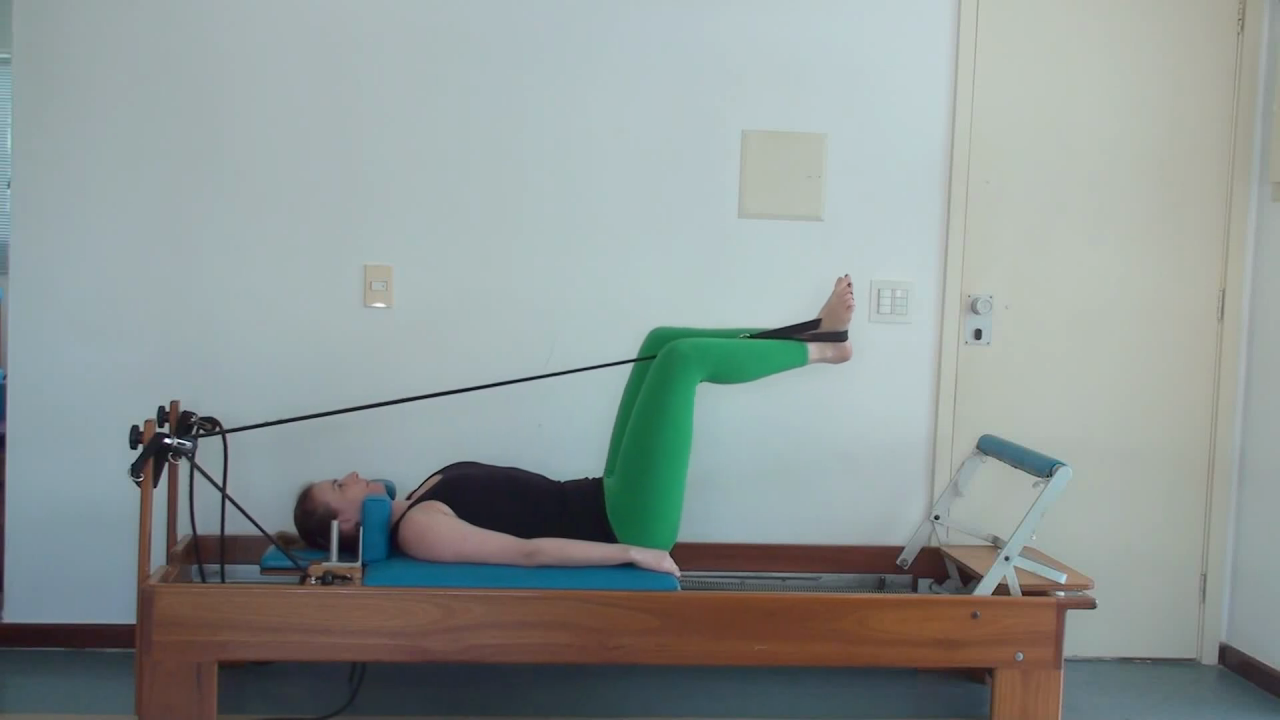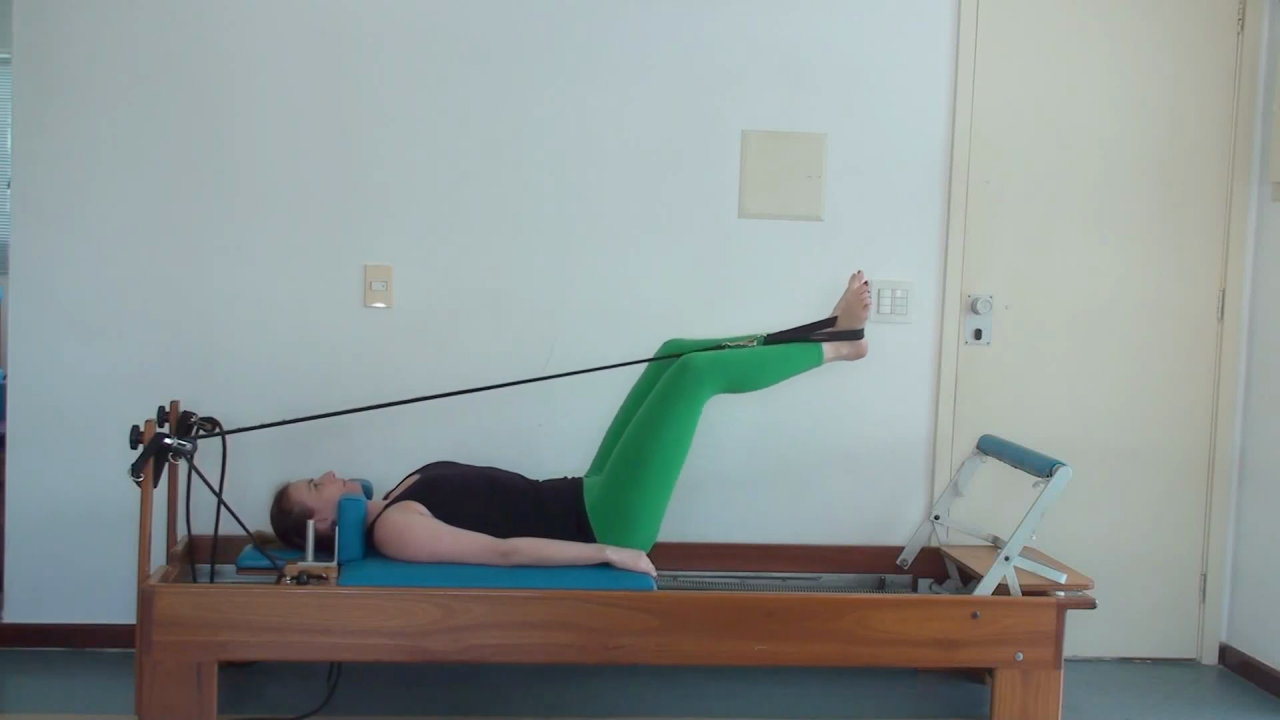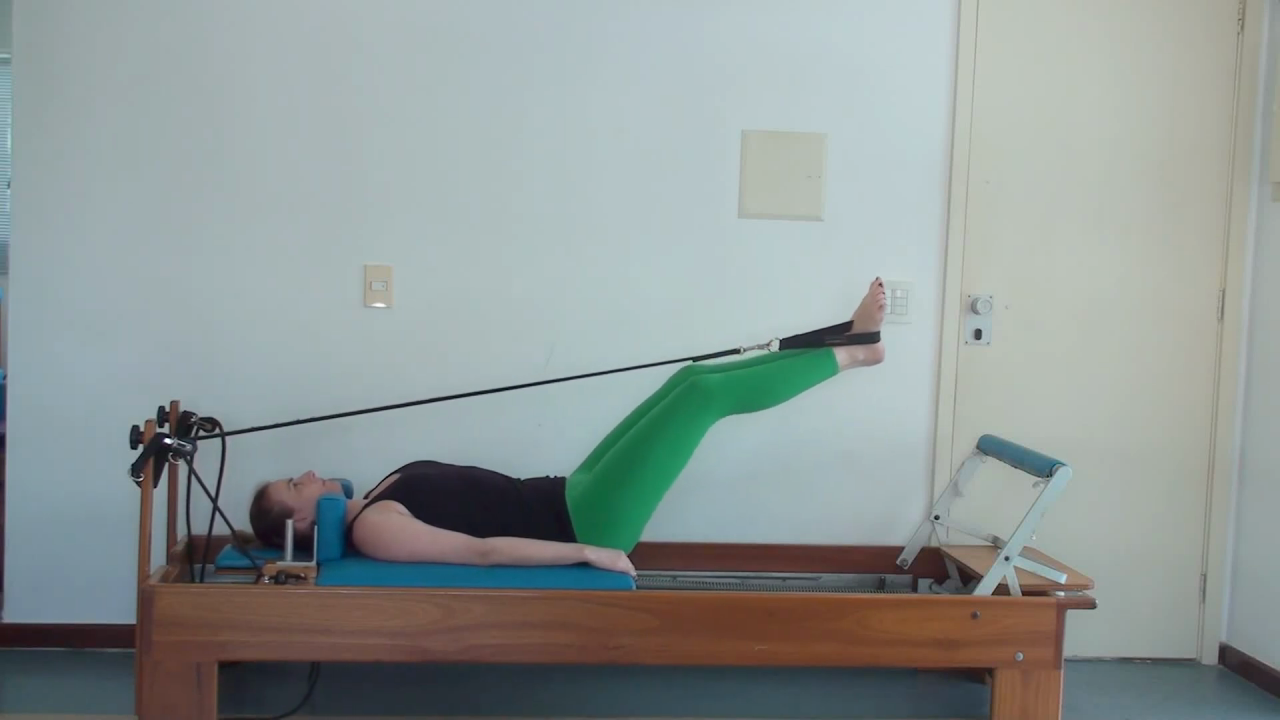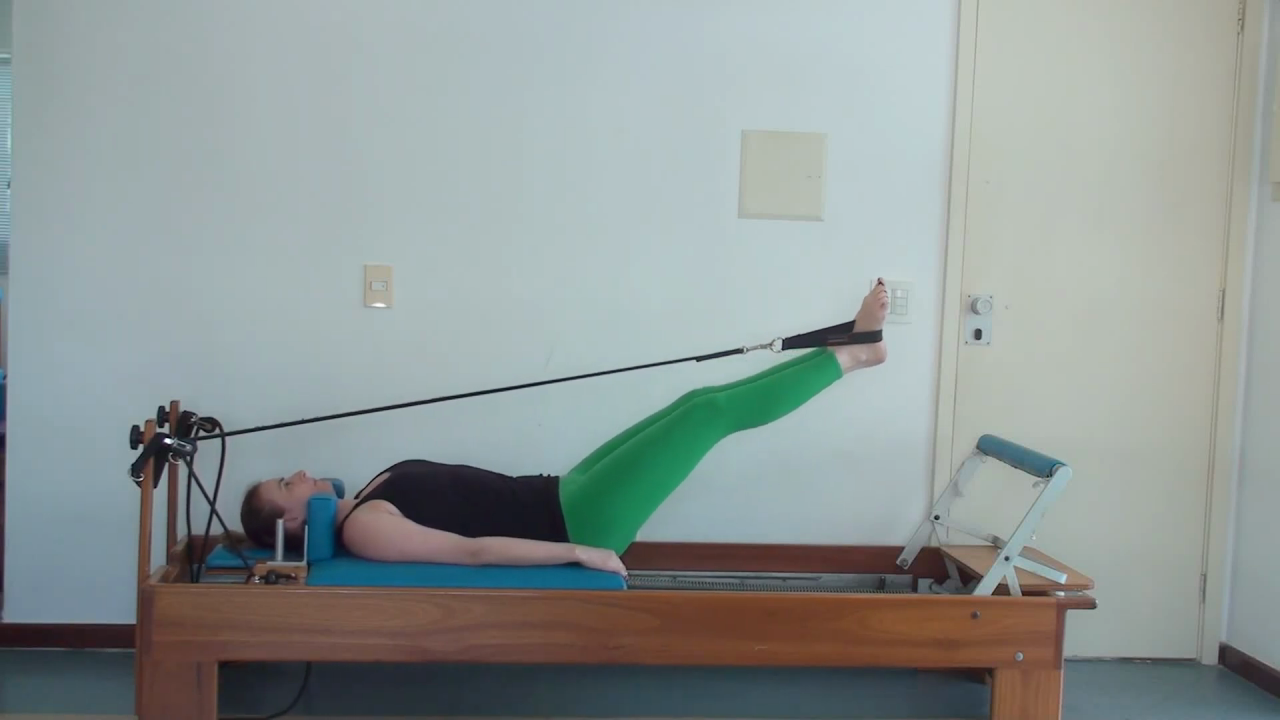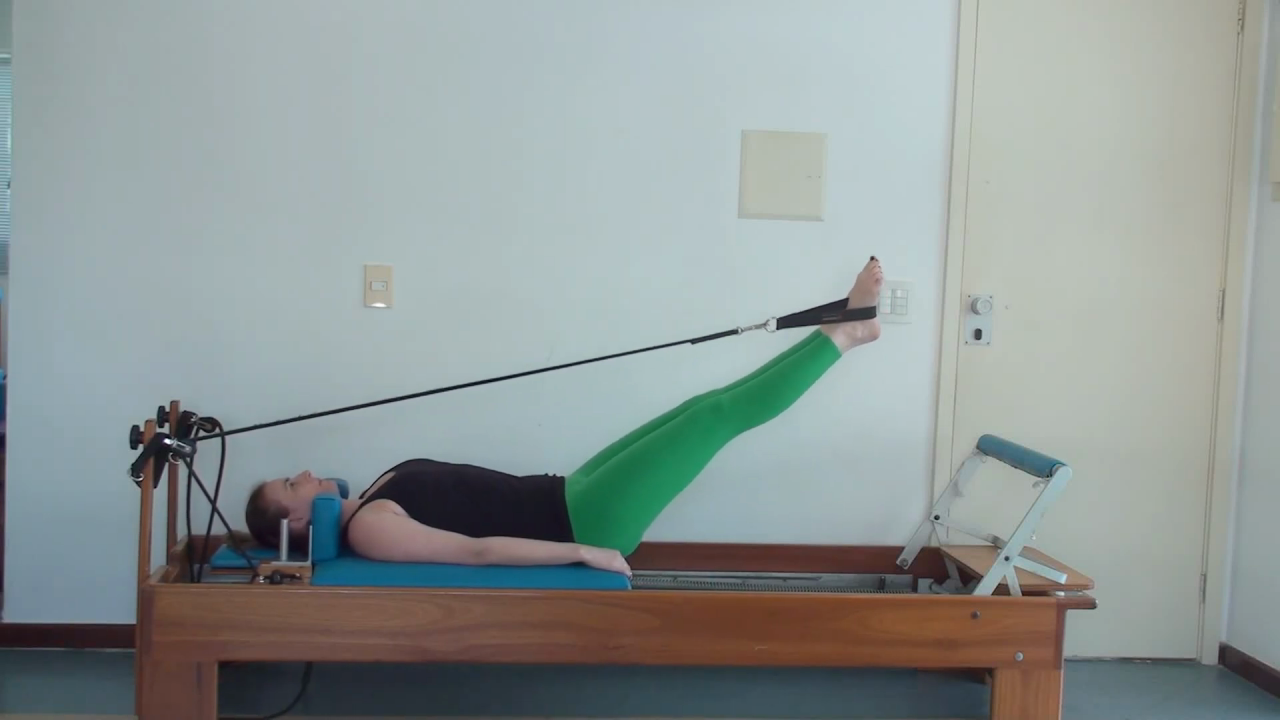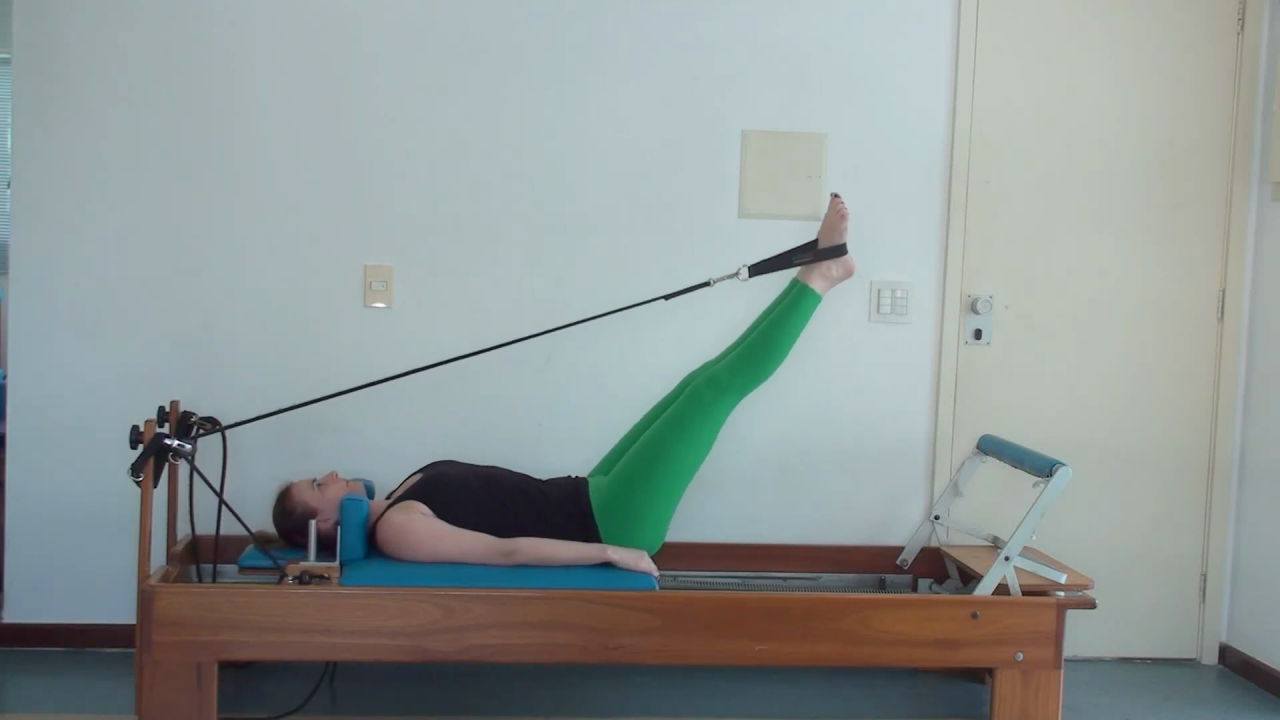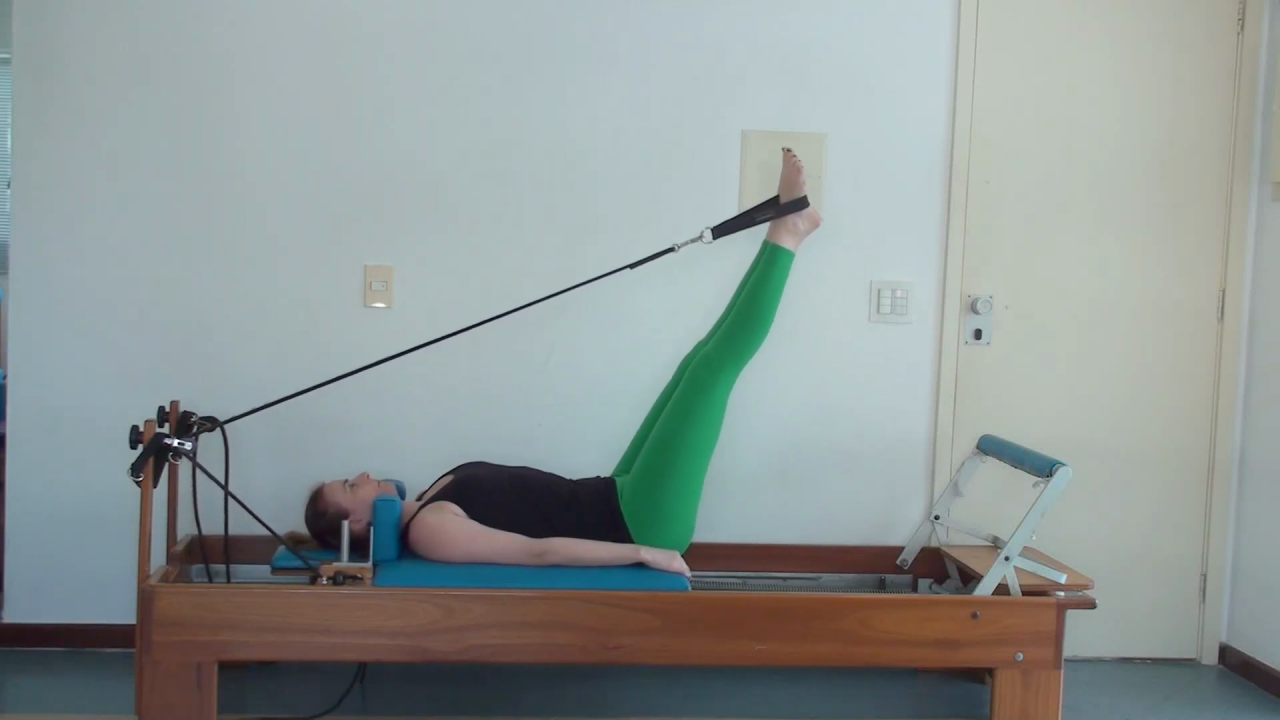
dt=0.7s
person 1, frame 1
left shoulder: (422, 501)
right shoulder: (418, 531)
right elbow: (527, 552)
right wrist: (632, 554)
left hip: (606, 500)
right hip: (627, 525)
left knee: (662, 341)
right knee: (683, 358)
left ankle: (812, 336)
right ankle: (819, 350)
person 1, frame 2
left shoulder: (398, 502)
right shoulder: (393, 531)
right elbow: (502, 551)
right wrist: (608, 552)
left hip: (586, 498)
right hip: (603, 523)
left knee: (676, 353)
right knee: (695, 372)
left ankle: (826, 335)
right ankle: (833, 348)
person 1, frame 3
left shoulder: (378, 500)
right shoulder: (372, 530)
right elbow: (482, 551)
right wrist: (587, 553)
left hip: (567, 496)
right hip: (581, 522)
left knee: (692, 379)
right knee: (706, 393)
left ankle: (843, 343)
right ankle: (849, 355)
person 1, frame 4
left shoulder: (370, 499)
right shoulder: (363, 530)
right elbow: (471, 550)
right wrist: (578, 553)
left hip: (563, 497)
right hip: (573, 522)
left knee: (701, 399)
right knee: (713, 409)
left ankle: (847, 348)
right ankle: (849, 356)
person 1, frame 5
left shoulder: (377, 497)
right shoulder: (368, 529)
right elbow: (476, 549)
right wrist: (581, 552)
left hip: (565, 496)
right hip: (577, 523)
left knee: (707, 406)
right knee: (718, 415)
left ankle: (840, 331)
right ankle: (839, 335)
person 1, frame 6
left shoulder: (404, 501)
right shoulder: (396, 531)
right elbow: (503, 551)
right wrist: (609, 552)
left hip: (589, 497)
right hip: (608, 522)
left knee: (704, 382)
right knee: (716, 387)
left ankle: (817, 273)
right ankle: (816, 278)
person 1, frame 7
left shoulder: (432, 502)
right shoulder: (428, 531)
right elbow: (537, 551)
right wrist: (641, 553)
left hip: (616, 498)
right hip: (638, 522)
left knee: (705, 360)
right knee: (715, 364)
left ankle: (786, 231)
right ankle: (783, 235)
